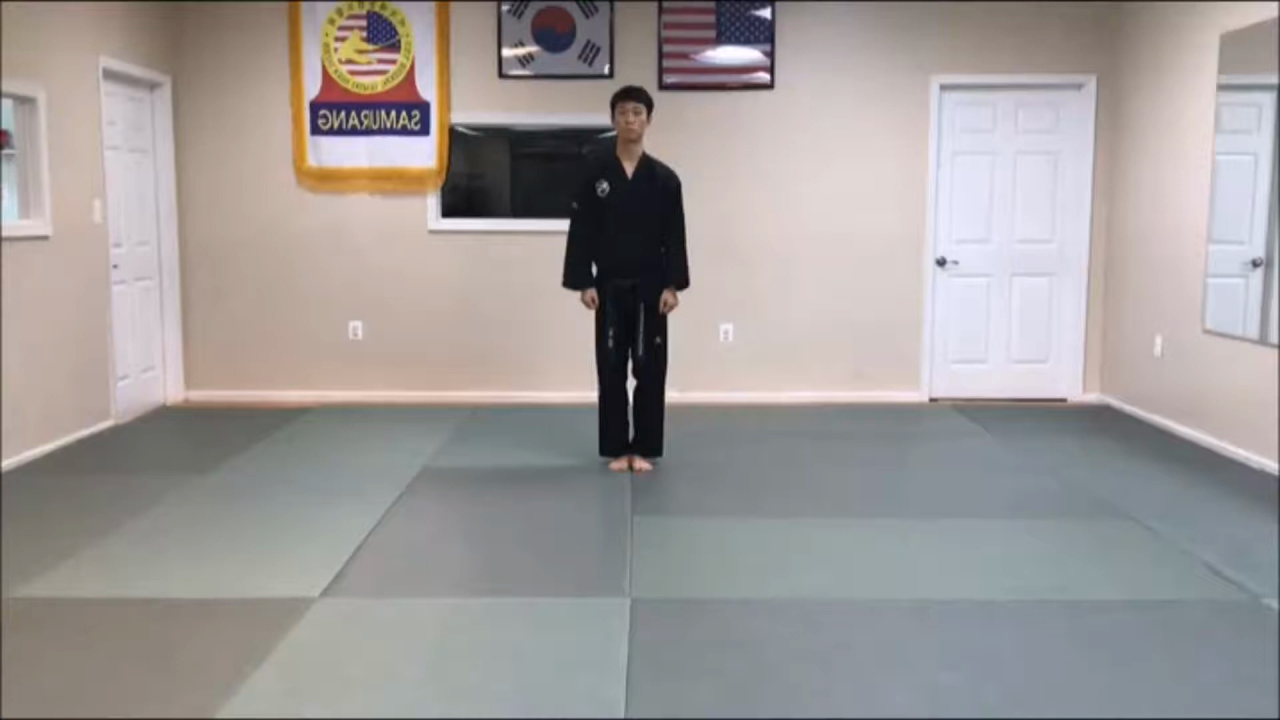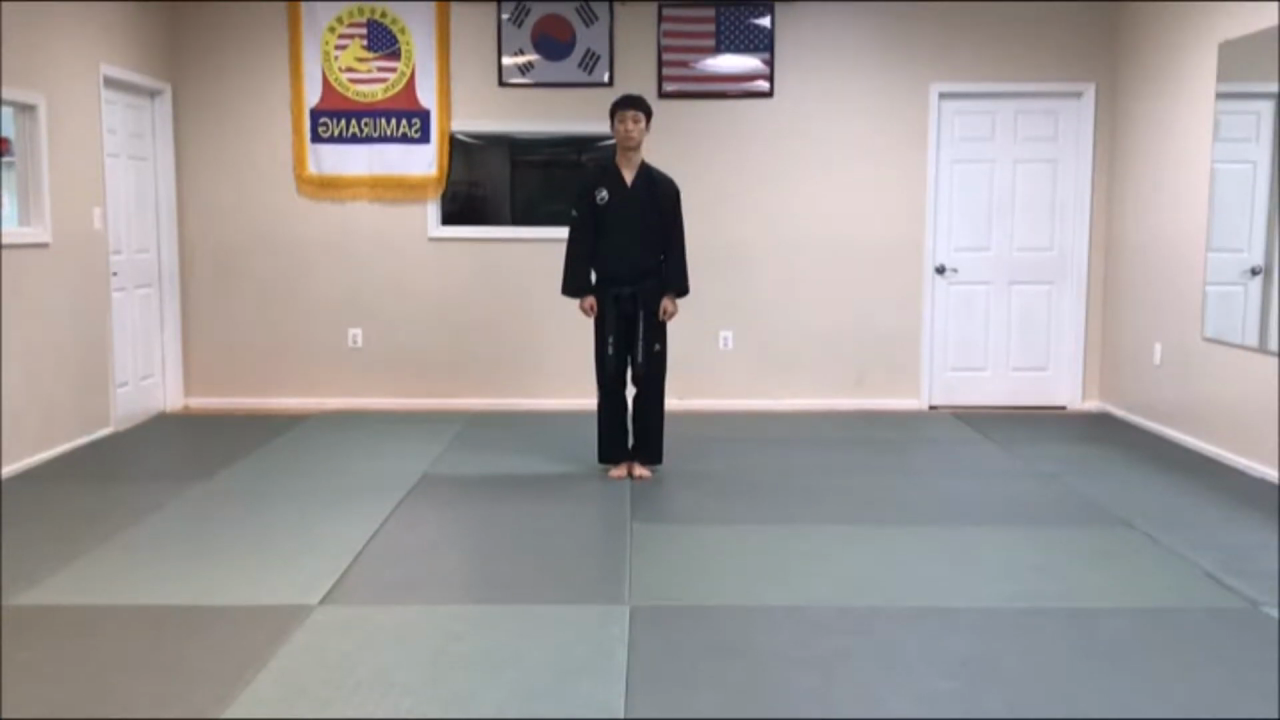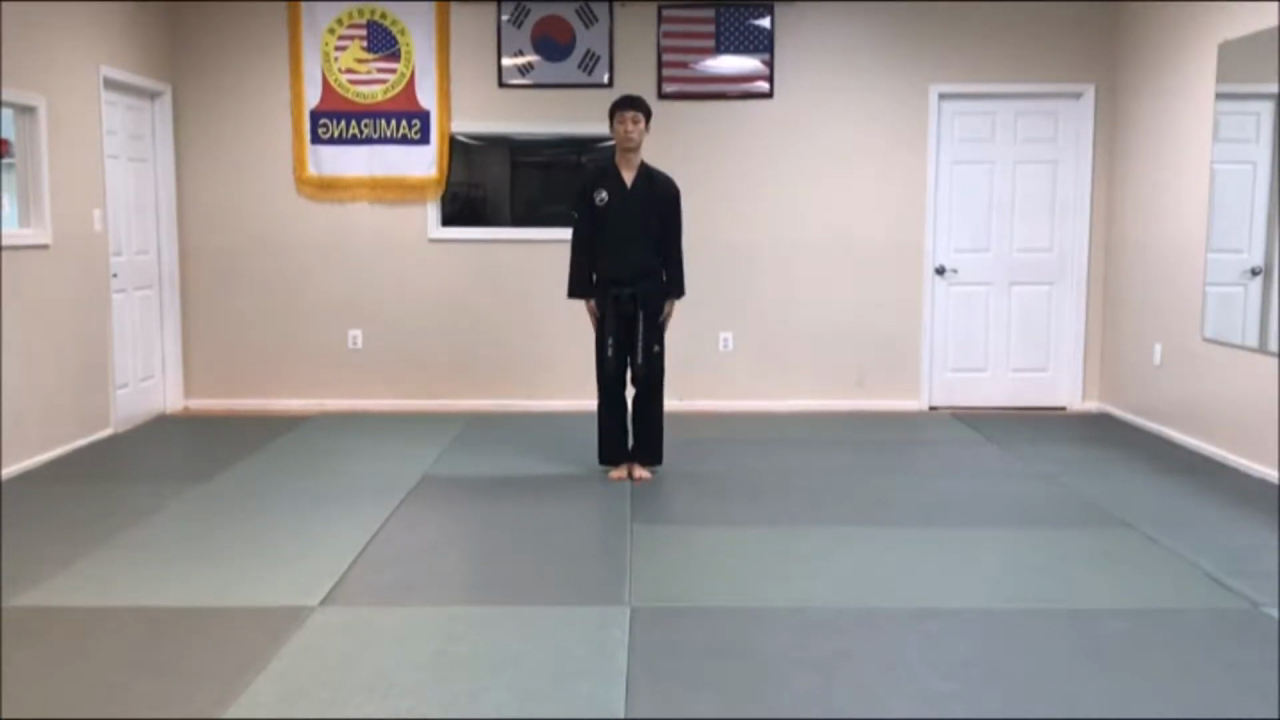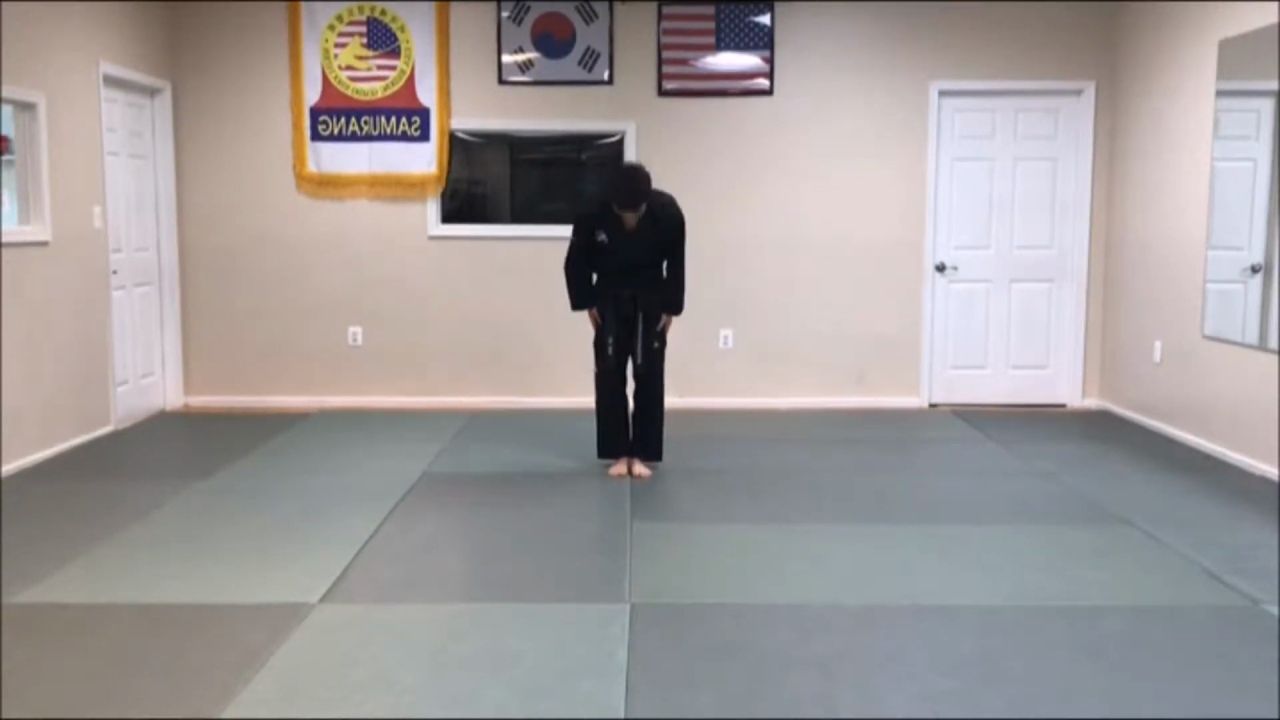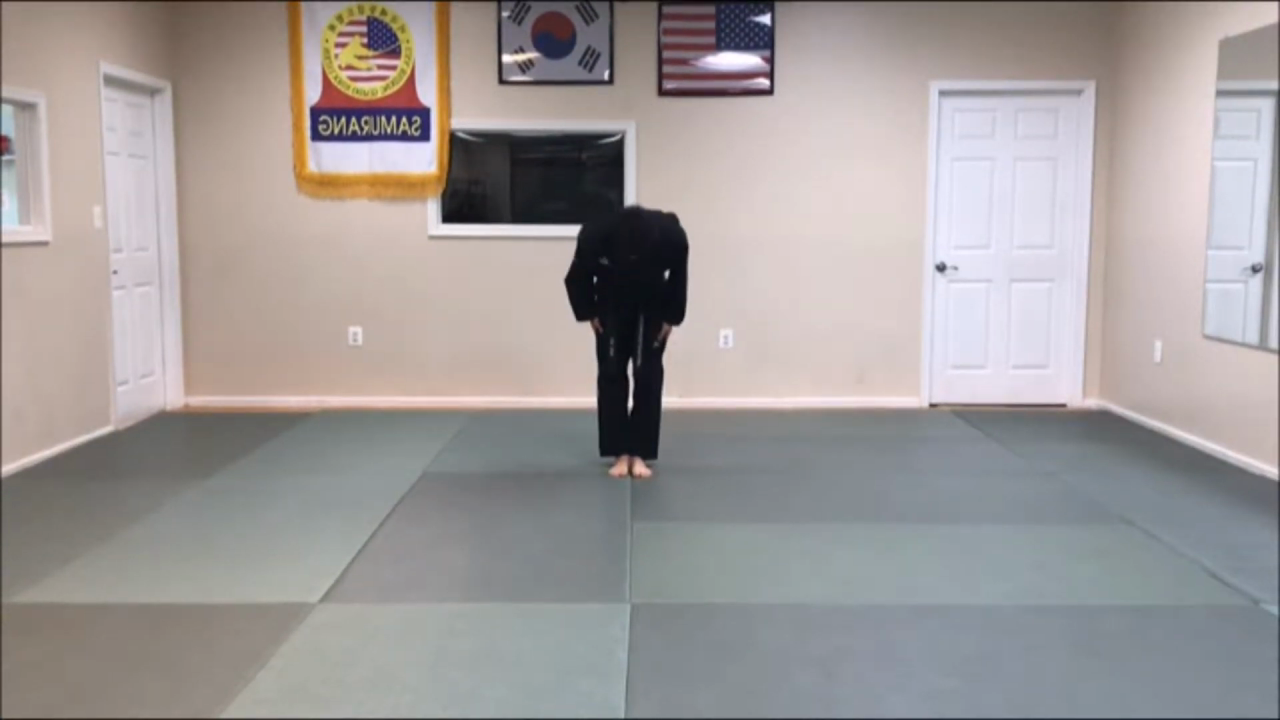
dt=1s
person 1, frame 1
left shoulder: (664, 178)
right shoulder: (595, 174)
left elbow: (674, 236)
right elbow: (581, 231)
left wrist: (673, 285)
right wrist: (584, 282)
left hip: (649, 287)
right hip: (609, 287)
left knee: (650, 369)
right knee: (611, 369)
left ankle: (644, 449)
right ankle: (617, 449)
person 1, frame 2
left shoulder: (663, 186)
right shoulder: (594, 182)
left elbow: (673, 243)
right elbow: (580, 240)
left wrist: (671, 293)
right wrist: (583, 290)
left hip: (649, 295)
right hip: (608, 294)
left knee: (649, 376)
right knee: (610, 377)
left ankle: (644, 456)
right ankle: (617, 456)
person 1, frame 3
left shoulder: (663, 186)
right shoulder: (594, 183)
left elbow: (672, 245)
right elbow: (582, 242)
left wrist: (671, 295)
right wrist: (586, 294)
left hip: (649, 295)
right hip: (609, 296)
left knee: (648, 377)
right knee: (610, 378)
left ankle: (643, 457)
right ankle: (617, 457)
person 1, frame 4
left shoulder: (668, 212)
right shoulder: (592, 213)
left elbow: (676, 264)
right elbow: (576, 263)
left wrist: (670, 308)
right wrist: (588, 303)
left hip: (650, 301)
right hip: (609, 300)
left knee: (648, 373)
right knee: (609, 373)
left ankle: (642, 453)
right ankle: (618, 453)
person 1, frame 5
left shoulder: (671, 235)
right shoulder: (595, 235)
left elbow: (679, 278)
right elbow: (577, 279)
left wrist: (671, 317)
right wrist: (589, 314)
left hip: (652, 309)
right hip: (611, 307)
left knee: (647, 374)
right knee: (611, 374)
left ankle: (640, 453)
right ankle: (620, 452)
